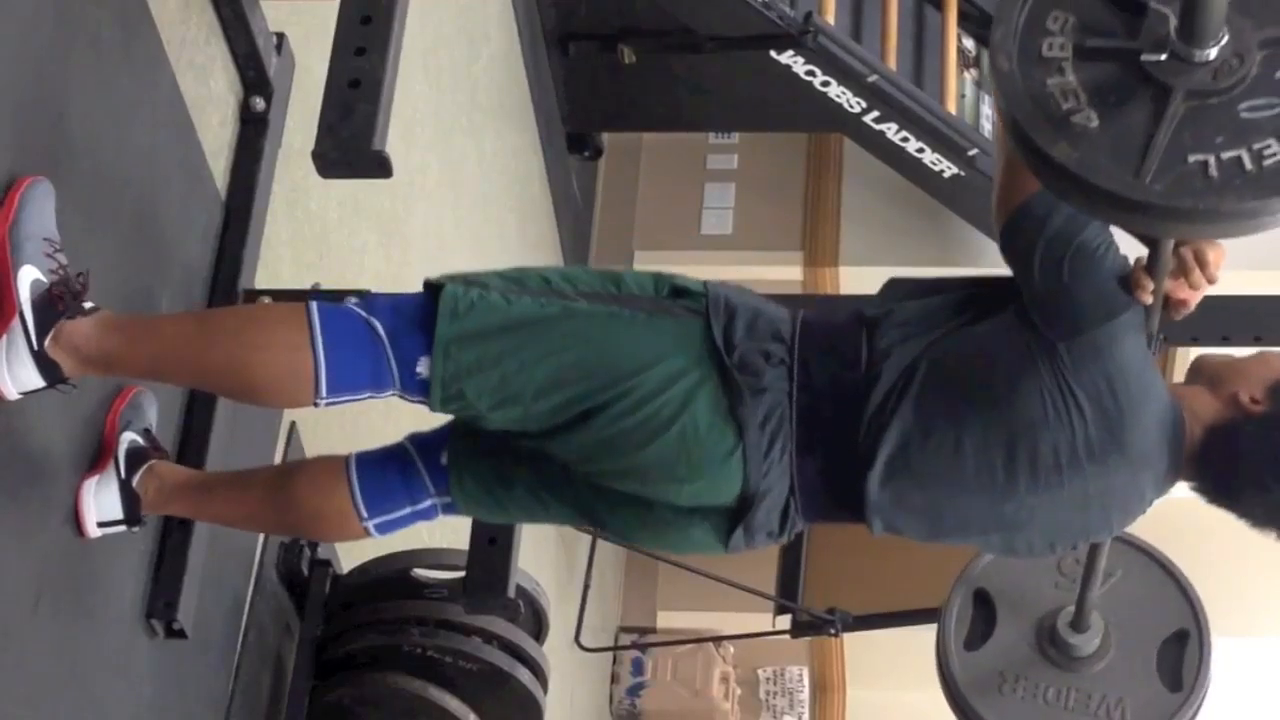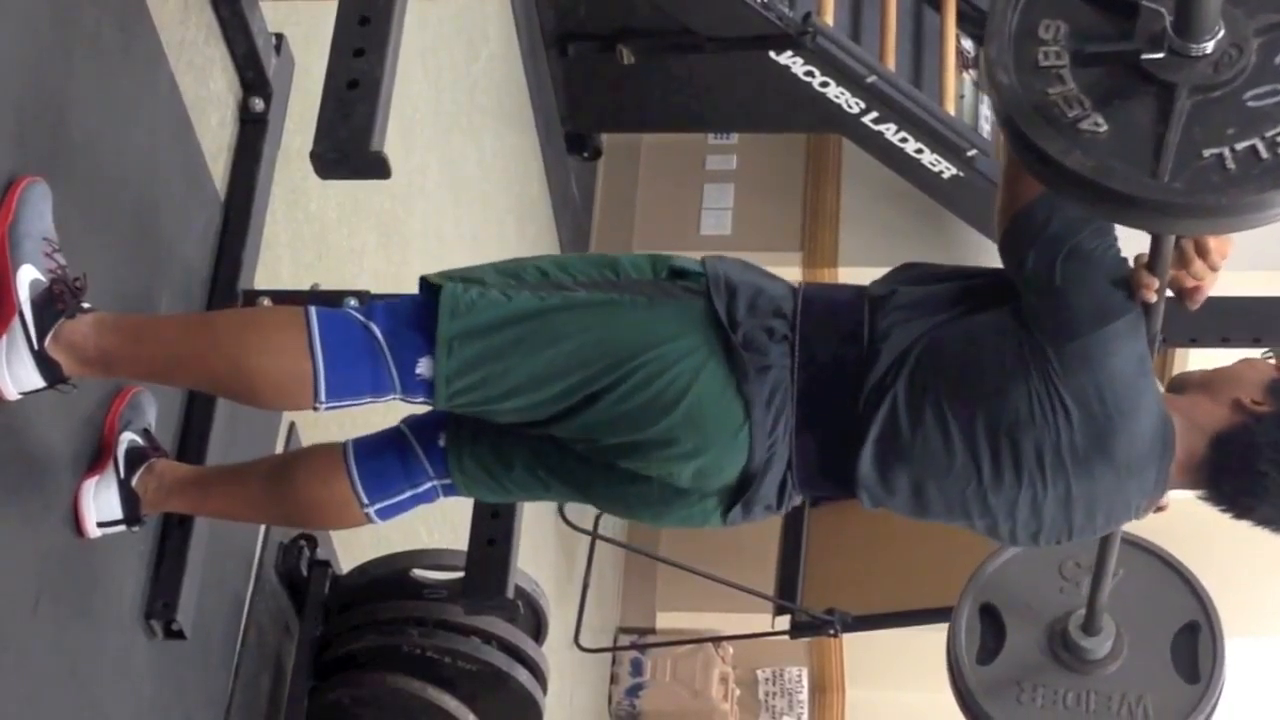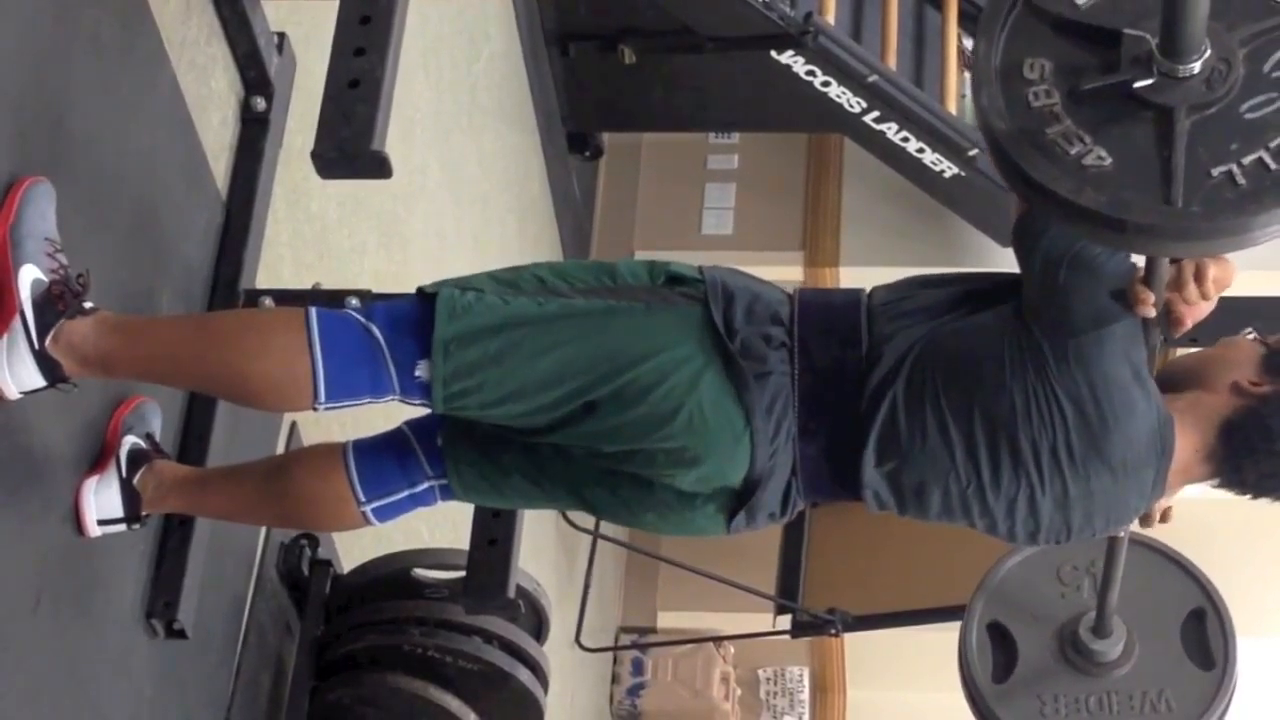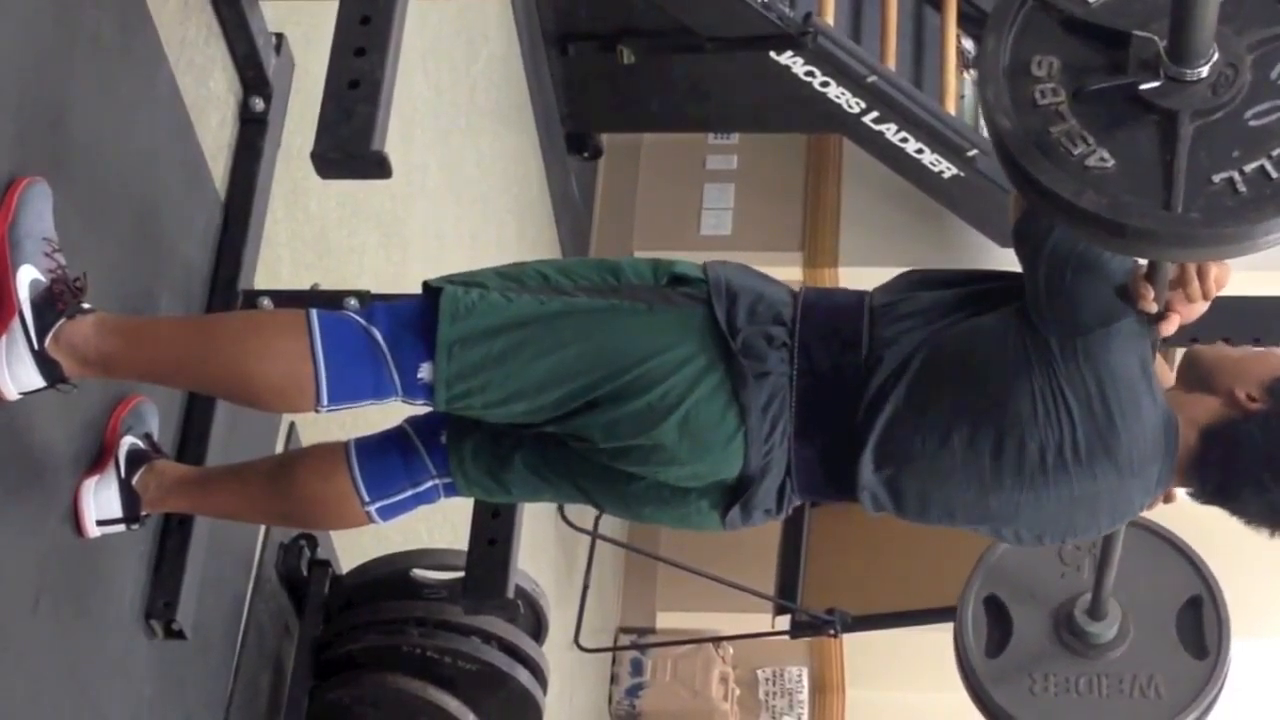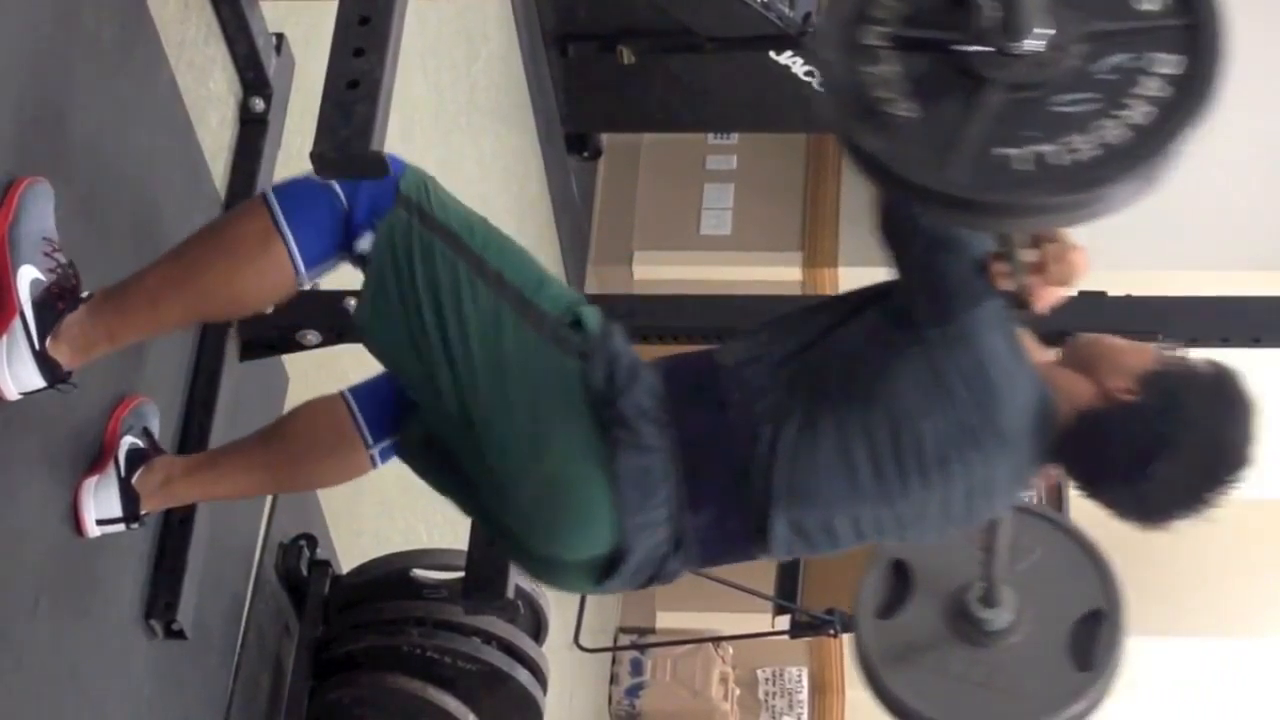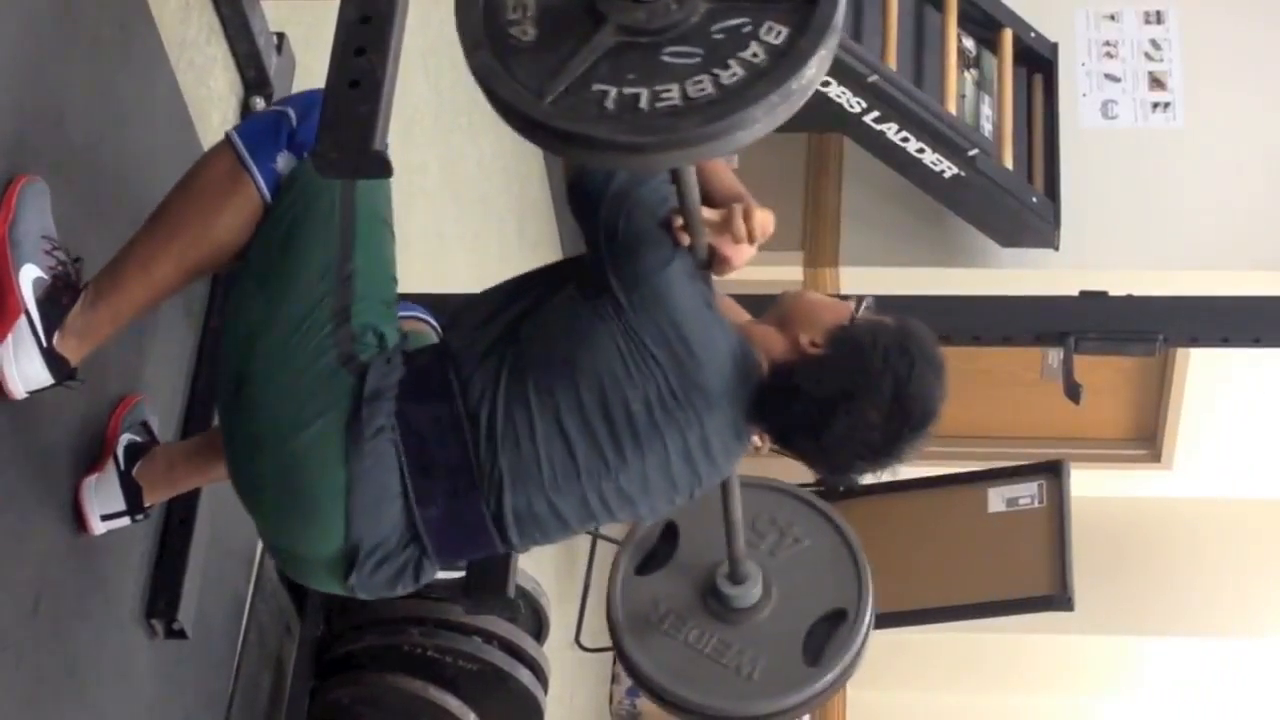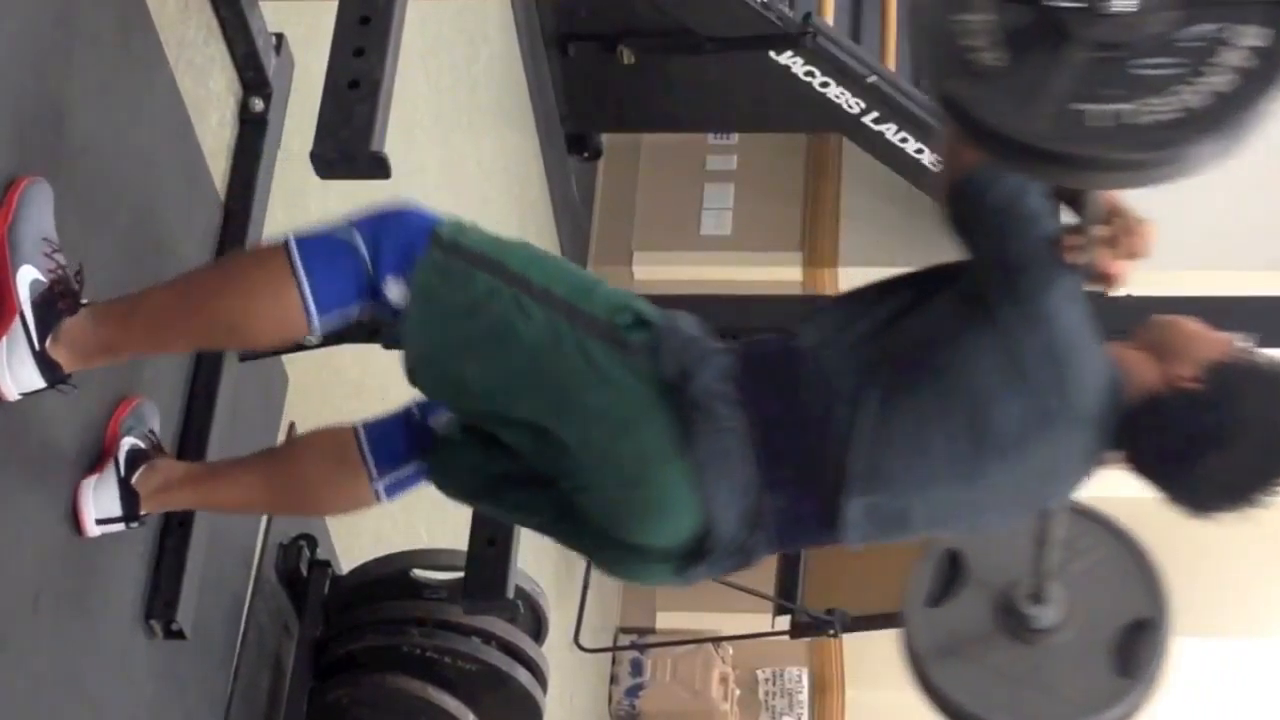
dt=0.7s
person 1, frame 1
left shoulder: (1108, 363)
right shoulder: (1121, 489)
left elbow: (1025, 163)
left hip: (720, 387)
right hip: (744, 491)
left knee: (371, 337)
right knee: (406, 483)
right ankle: (152, 485)
person 1, frame 2
left shoulder: (1100, 368)
right shoulder: (1108, 497)
left elbow: (1031, 174)
right wrist: (1163, 281)
left hip: (716, 366)
right hip: (733, 466)
left knee: (360, 351)
right knee: (400, 466)
right ankle: (149, 485)
person 1, frame 3
left shoulder: (1102, 373)
right shoulder: (1108, 497)
right wrist: (1158, 298)
right hip: (745, 475)
left knee: (369, 353)
right knee: (404, 469)
right ankle: (151, 485)
person 1, frame 4
left shoulder: (1104, 374)
right shoulder: (1117, 492)
left elbow: (1048, 211)
left wrist: (1142, 304)
right wrist: (1160, 300)
left hip: (717, 365)
right hip: (736, 470)
left knee: (374, 354)
right knee: (426, 460)
right ankle: (149, 484)
person 1, frame 5
left shoulder: (981, 362)
right shoulder: (994, 471)
left elbow: (912, 204)
left wrist: (1006, 290)
right wrist: (1023, 284)
left hip: (604, 445)
right hip: (615, 531)
left knee: (368, 200)
right knee: (407, 403)
right ankle: (156, 483)
person 1, frame 6
left shoulder: (673, 316)
right shoulder: (717, 444)
left elbow: (599, 157)
right wrist: (724, 218)
left hip: (325, 474)
right hip: (366, 542)
left knee: (313, 127)
right knee: (413, 334)
right ankle: (151, 476)
person 1, frame 7
left shoulder: (1052, 340)
right shoulder: (1055, 462)
left elbow: (969, 163)
right wrist: (1090, 252)
left hip: (673, 432)
right hip: (679, 522)
left knee: (392, 250)
right knee: (423, 437)
right ankle: (152, 487)
